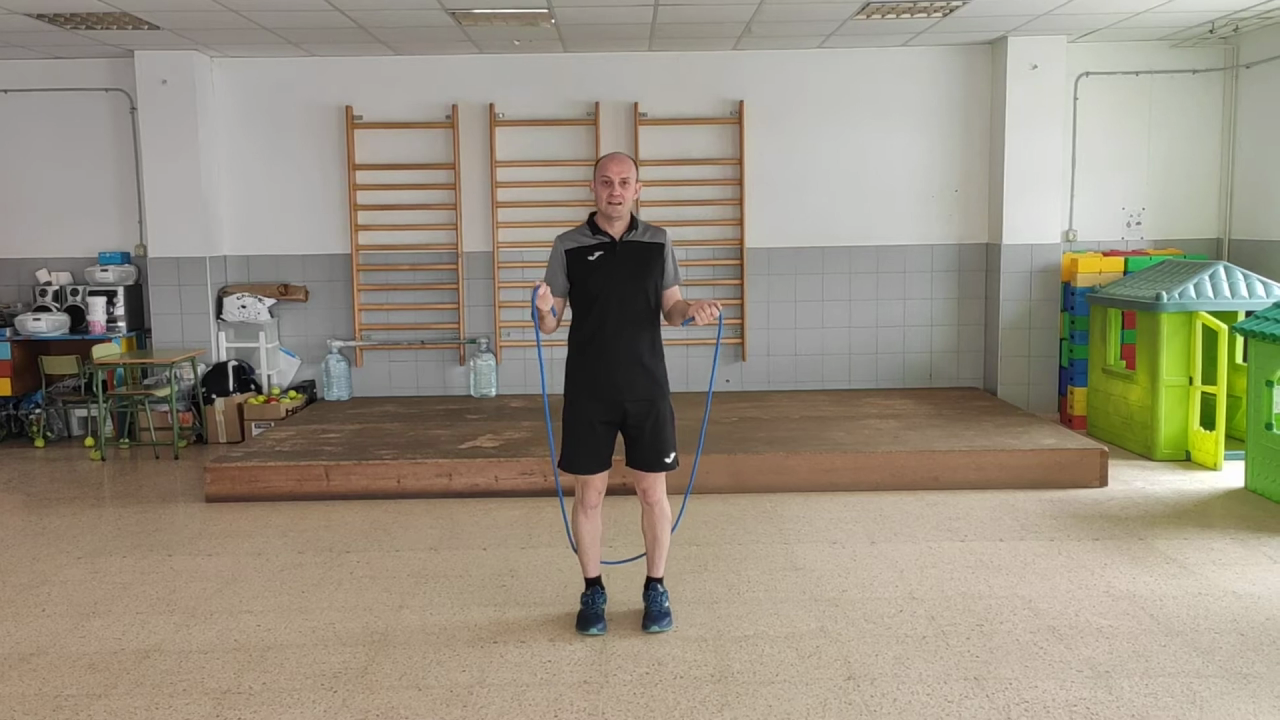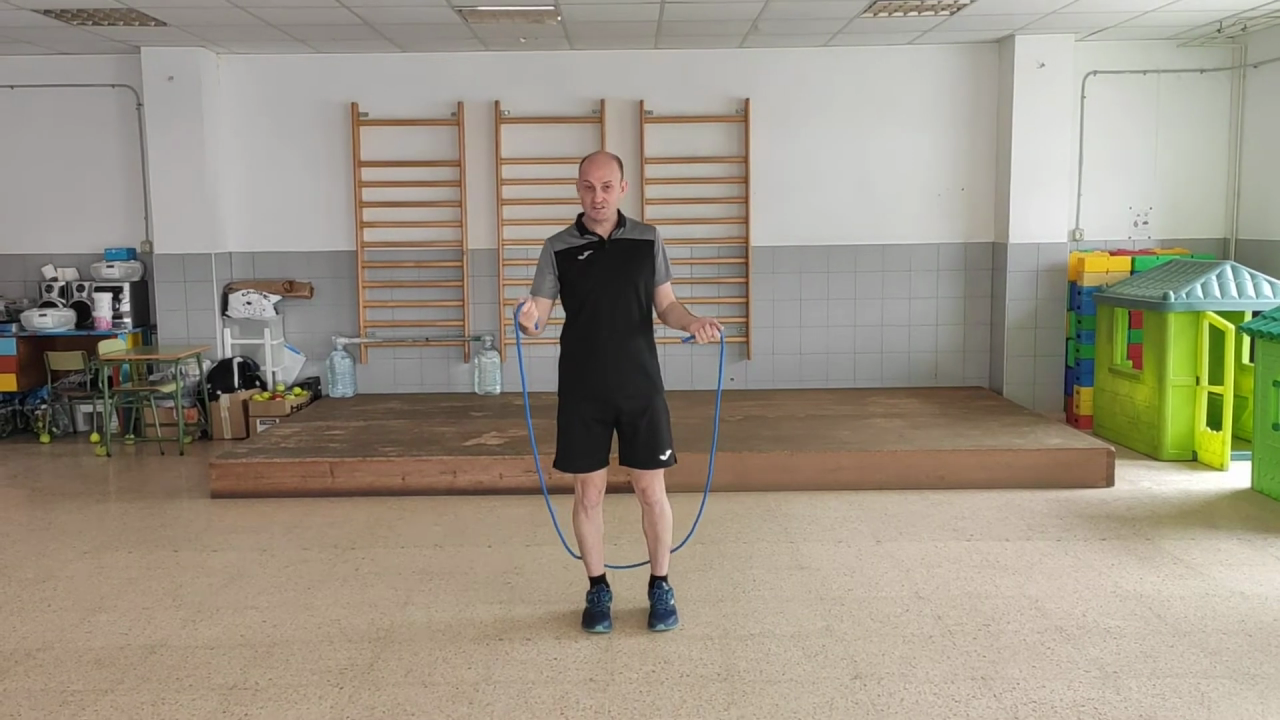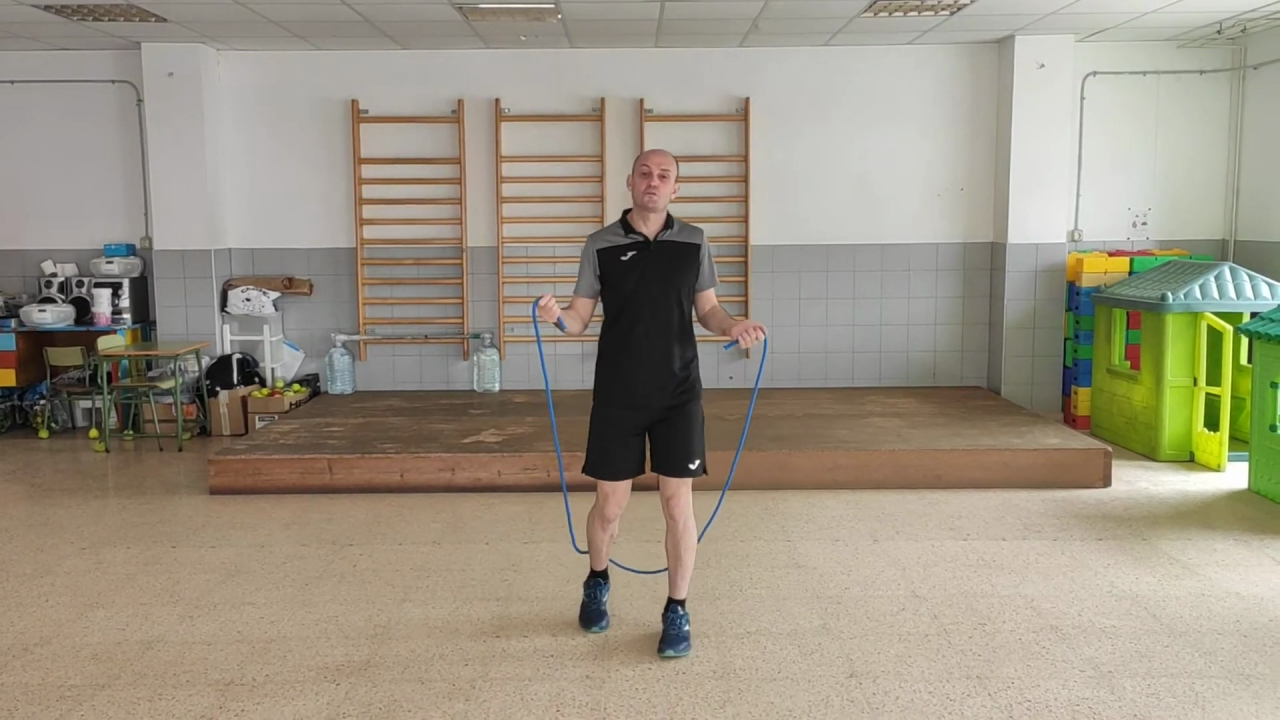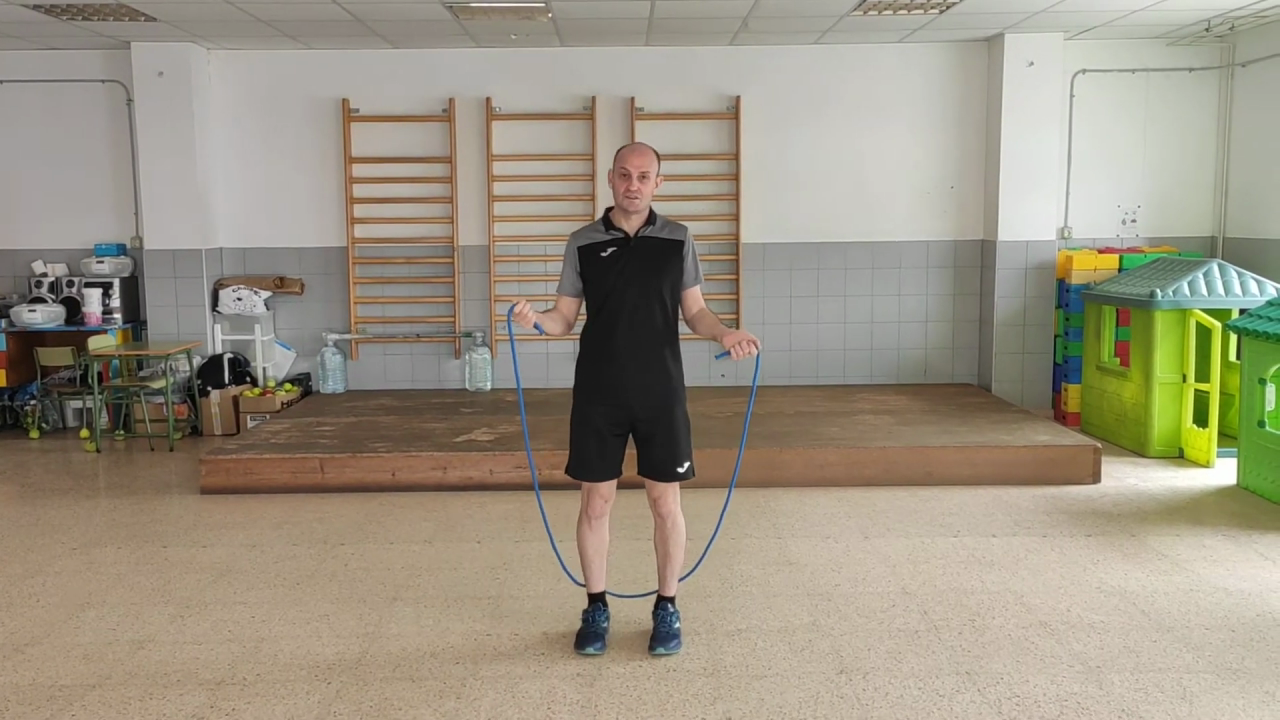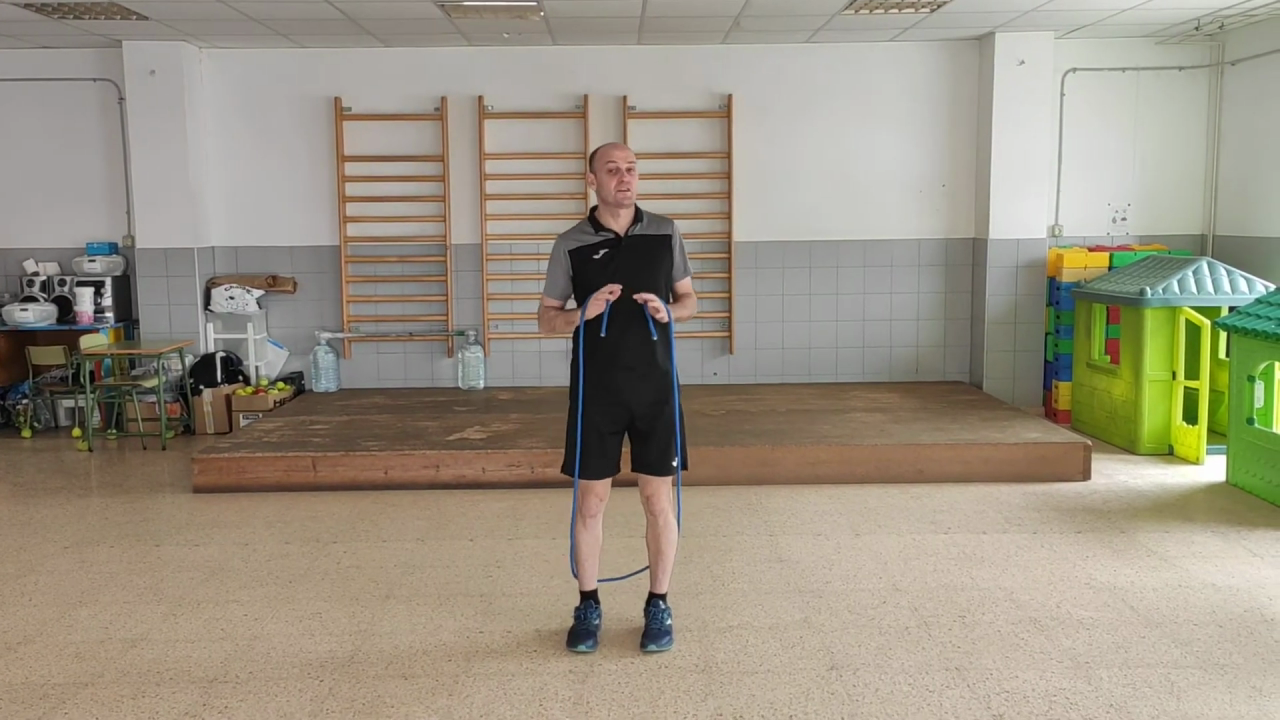
dt=1s
person 1, frame 1
left shoulder: (658, 241)
right shoulder: (568, 246)
left elbow: (669, 309)
right elbow: (550, 323)
left wrist: (692, 309)
right wrist: (543, 309)
left hip: (647, 389)
right hip: (588, 392)
left knee: (653, 491)
right knee: (589, 494)
left ankle: (656, 588)
right ankle: (593, 591)
person 1, frame 2
left shoulder: (648, 239)
right shoulder: (558, 248)
left elbow: (665, 305)
right elbow: (539, 317)
left wrist: (693, 322)
right wrist: (527, 320)
left hip: (641, 387)
right hip: (582, 391)
left knee: (651, 490)
right knee: (588, 493)
left ankle: (660, 586)
right ankle: (598, 590)
person 1, frame 3
left shoulder: (694, 242)
right shoulder: (601, 245)
left elbow: (707, 309)
right elbow: (580, 318)
left wrist: (733, 325)
right wrist: (555, 315)
left hip: (679, 393)
right hip: (617, 395)
left knee: (678, 503)
right knee: (610, 503)
left ankle: (676, 610)
right ankle: (597, 580)
person 1, frame 4
left shoulder: (678, 239)
right shoulder: (582, 243)
left elbow: (694, 310)
right elbow: (565, 318)
left wrist: (725, 333)
right wrist: (534, 318)
left hip: (661, 392)
right hip: (599, 394)
left knee: (666, 502)
right knee: (595, 502)
left ankle: (666, 608)
right ankle: (596, 608)
person 1, frame 5
left shoulder: (665, 232)
right shoulder: (571, 244)
left elbow: (690, 300)
right elbow: (547, 318)
left wrist: (667, 310)
right wrist: (584, 312)
left hip: (655, 386)
right hip: (596, 390)
left knee: (658, 498)
right knee: (591, 500)
left ankle: (658, 605)
right ankle: (588, 606)
